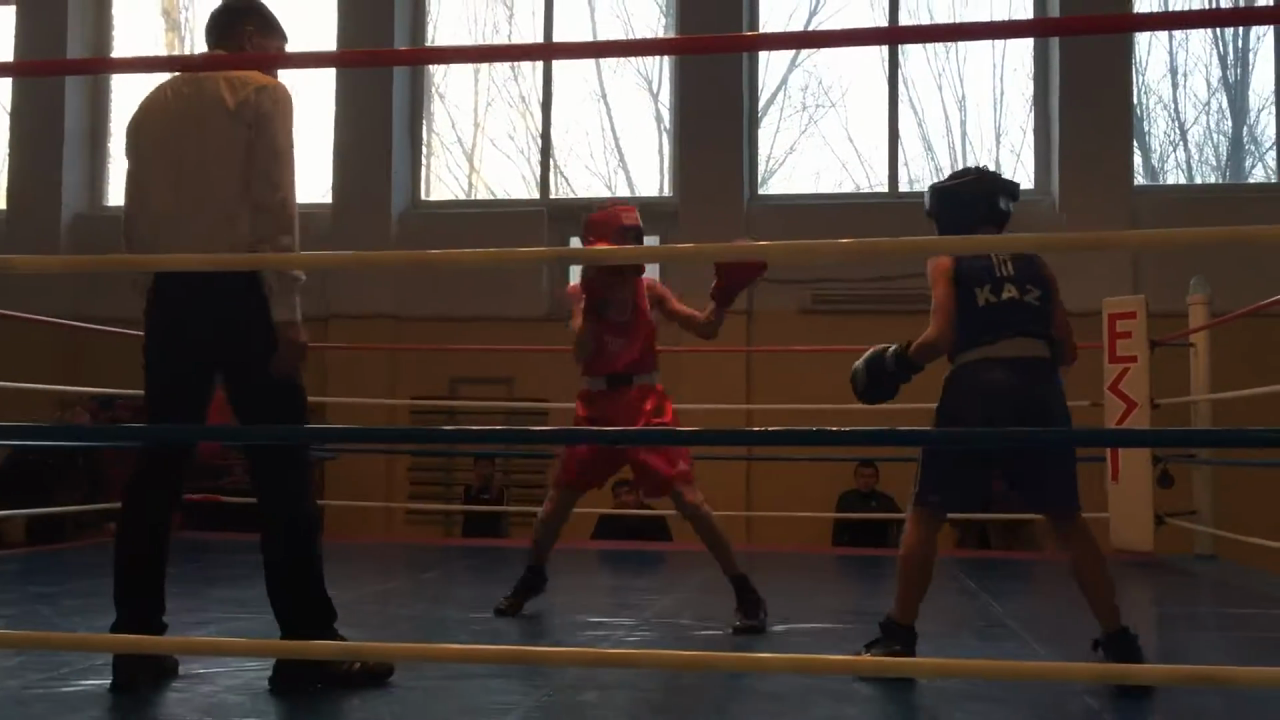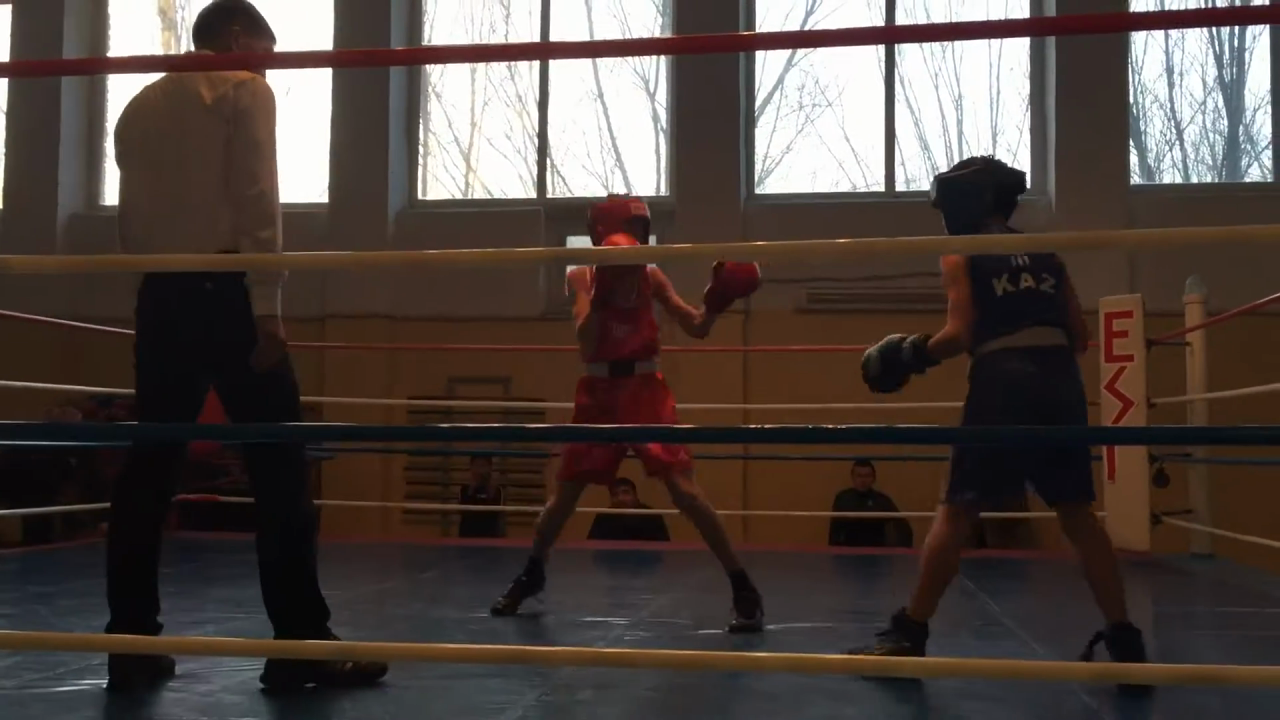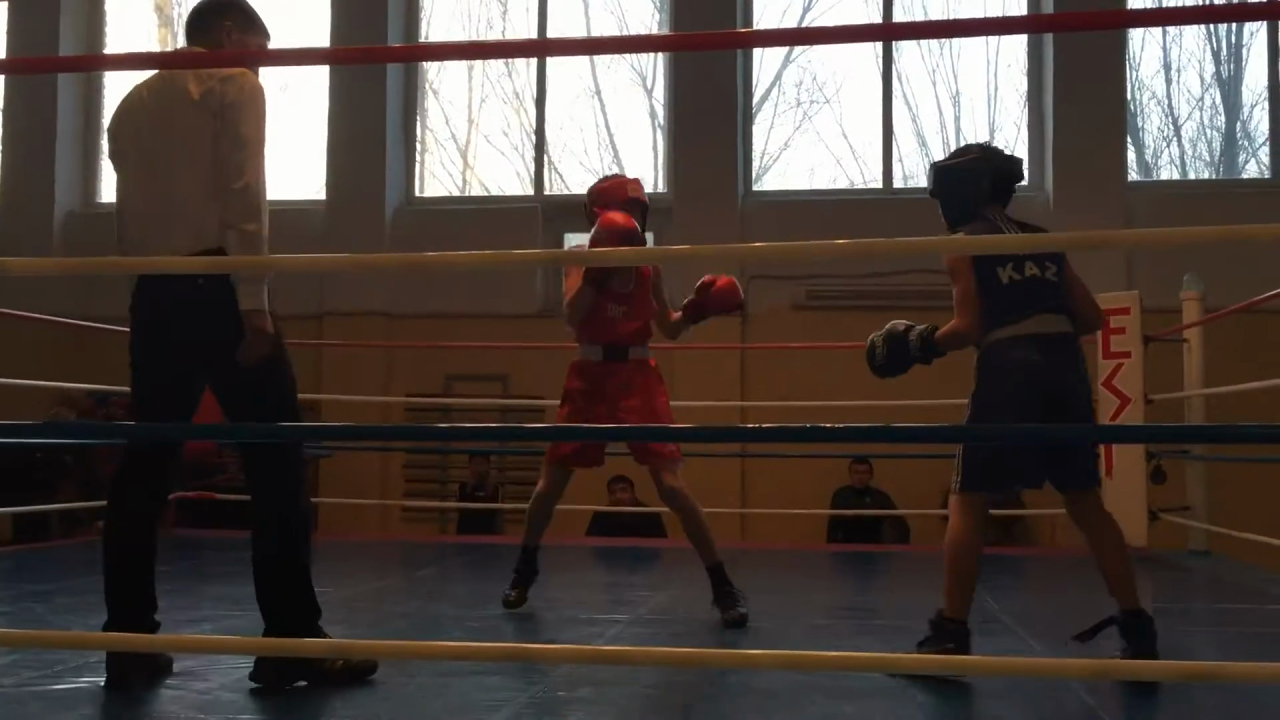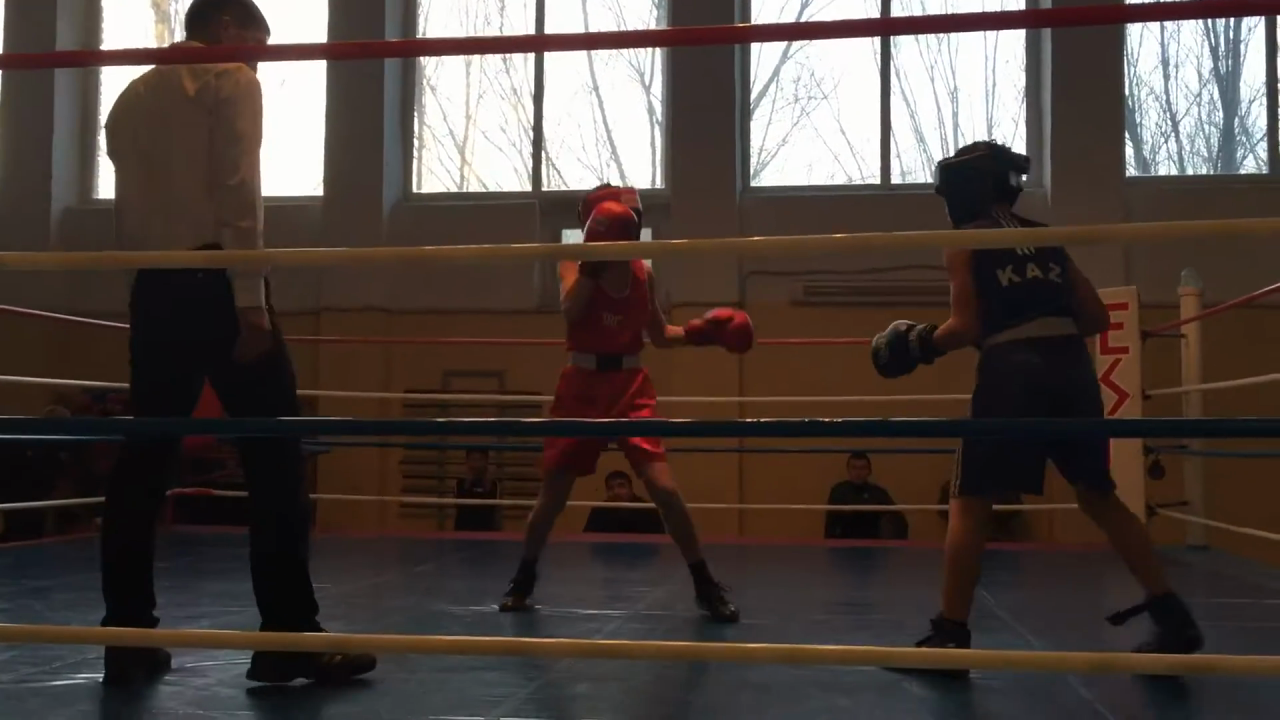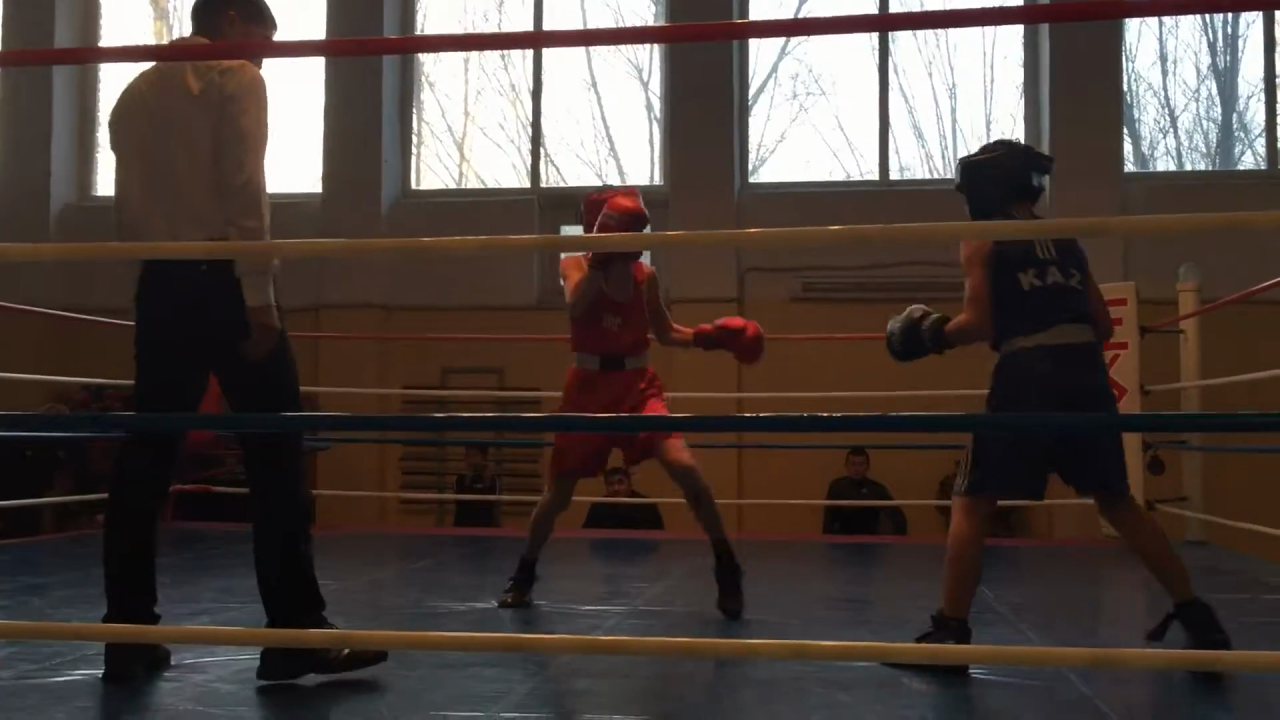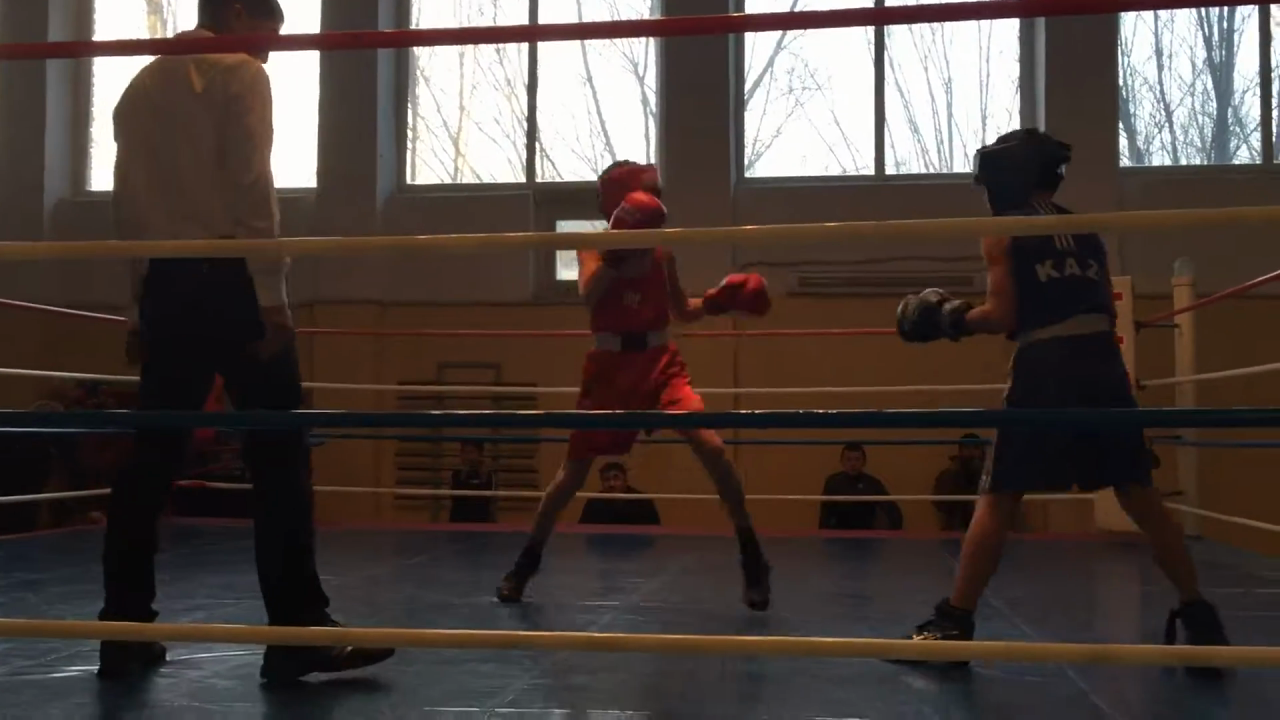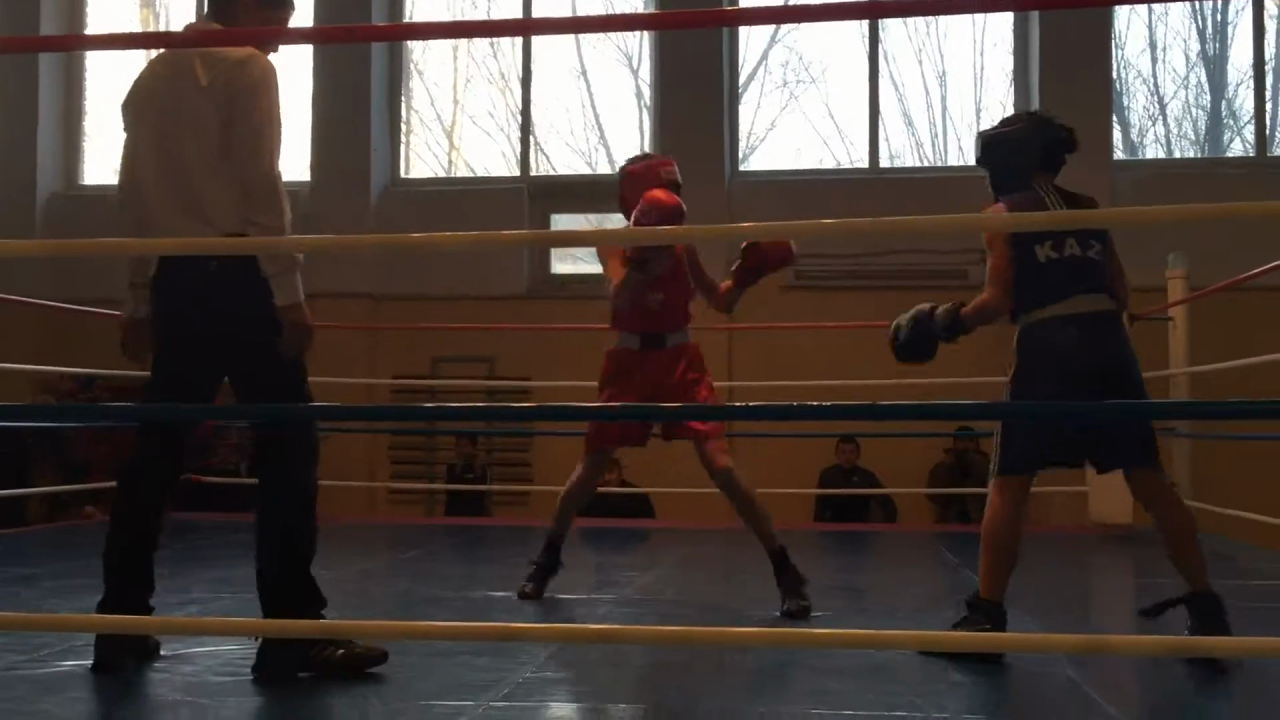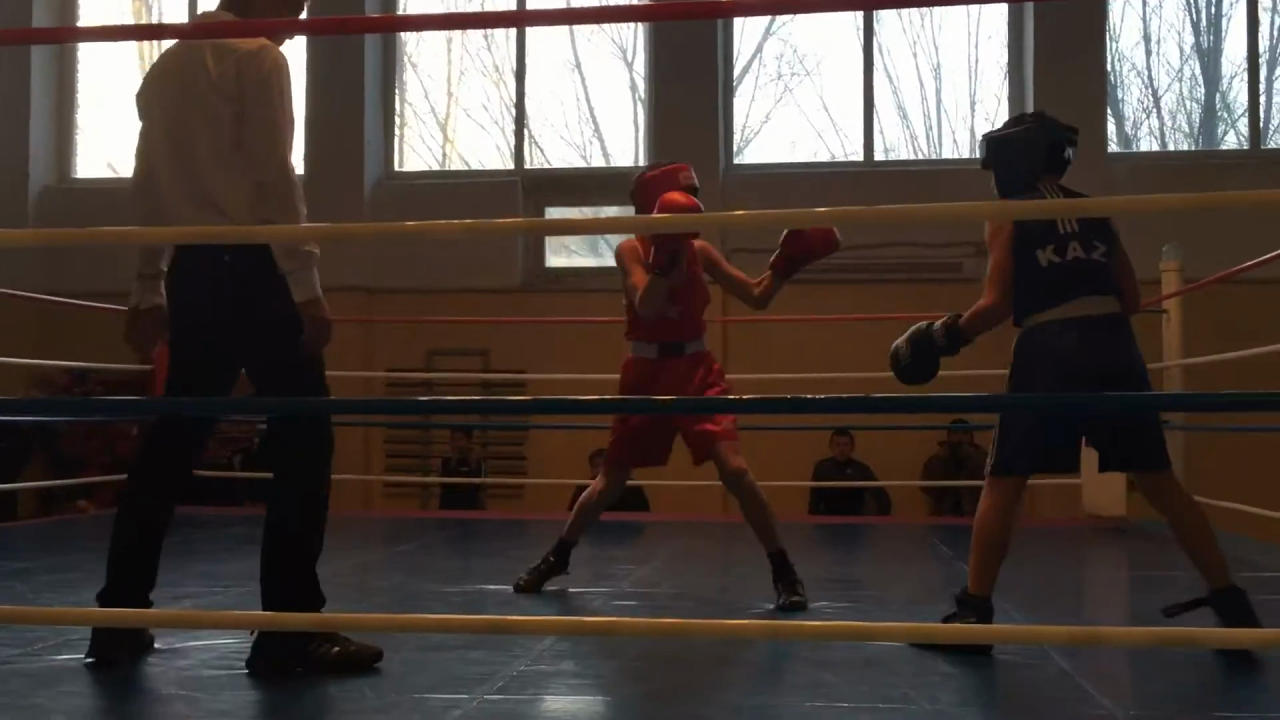
dt=0.1s
person 1, frame 1
left shoulder: (151, 107)
right shoulder: (261, 92)
left elbow: (136, 225)
right elbow: (274, 207)
right wrist: (286, 311)
left hip: (171, 297)
right hip: (239, 291)
left knee: (160, 466)
right knee: (282, 467)
left ankle: (136, 644)
right ankle: (309, 641)
person 1, frame 2
left shoulder: (138, 107)
right shoulder: (245, 90)
left elbow: (130, 227)
right elbow: (255, 201)
right wrist: (267, 307)
left hip: (160, 297)
right hip: (225, 290)
left knee: (150, 465)
right knee: (278, 464)
left ankle: (131, 644)
right ankle: (301, 641)
person 1, frame 3
left shoulder: (132, 105)
right shoulder: (233, 85)
left elbow: (129, 222)
right elbow: (242, 195)
right wrist: (253, 300)
left hip: (155, 294)
right hip: (216, 287)
left knee: (146, 463)
right knee: (275, 460)
left ankle: (129, 641)
right ankle: (291, 640)
person 1, frame 4
left shoulder: (130, 99)
right shoulder: (230, 80)
left elbow: (129, 218)
right elbow: (238, 192)
right wrist: (250, 296)
left hip: (154, 289)
right hip: (214, 283)
left knee: (144, 459)
right knee: (274, 455)
left ankle: (127, 637)
right ankle: (288, 636)
person 1, frame 5
left shoulder: (134, 94)
right shoulder: (233, 77)
left elbow: (127, 213)
right elbow: (242, 190)
right wrist: (259, 294)
left hip: (160, 284)
right hip: (221, 279)
left knee: (147, 456)
right knee: (275, 452)
left ankle: (128, 634)
right ankle: (296, 629)
person 1, frame 6
left shoulder: (139, 87)
right shoulder: (238, 72)
left elbow: (127, 208)
right elbow: (250, 190)
left wrist: (141, 304)
right wrist: (271, 294)
left hip: (166, 283)
right hip: (228, 278)
left knee: (153, 453)
right knee: (279, 451)
left ankle: (125, 630)
right ankle: (298, 629)
person 1, frame 7
left shoulder: (149, 80)
right shoulder: (244, 67)
left elbow: (133, 200)
right elbow: (259, 188)
left wrist: (138, 300)
right wrist: (287, 291)
left hip: (176, 281)
right hip: (235, 276)
left knee: (160, 448)
right knee: (287, 446)
left ankle: (123, 622)
right ankle: (293, 630)
person 1, frame 8
left shoulder: (165, 68)
right shoulder: (257, 56)
left elbow: (149, 189)
right elbow: (274, 181)
left wrist: (148, 290)
right wrist: (305, 285)
left hip: (195, 271)
right hip: (253, 269)
left knee: (173, 440)
right knee: (303, 441)
left ankle: (120, 614)
right ankle: (289, 626)
person 2, frame 1
left shoulder: (947, 261)
right shoulder: (1034, 262)
left elbow: (941, 337)
right elbow: (1065, 350)
left wrist: (898, 362)
left hip: (978, 390)
right hip: (1039, 390)
left knee: (928, 513)
right knee: (1067, 521)
left ankle: (896, 639)
right ankle: (1120, 644)
person 2, frame 2
left shoulder: (960, 254)
right shoulder: (1045, 253)
left elbow: (961, 332)
right elbow: (1079, 337)
left wrist: (912, 353)
left hip: (1002, 379)
right hip: (1061, 381)
left knee: (957, 511)
right knee: (1077, 514)
left ankle: (908, 633)
right ankle: (1123, 639)
person 2, frame 3
left shoulder: (962, 243)
right shoulder: (1043, 240)
left elbow: (967, 326)
right elbow: (1089, 318)
left wrist: (915, 345)
left hip: (1009, 370)
right hip: (1069, 367)
left knee: (969, 503)
right knee: (1083, 501)
left ankle: (949, 637)
right ankle: (1136, 627)
person 2, frame 4
left shoulder: (963, 243)
right shoulder: (1048, 239)
left elbow: (965, 326)
right elbow: (1097, 318)
left wrist: (918, 343)
left hip: (1011, 374)
right hip: (1071, 369)
left knee: (969, 504)
right knee: (1100, 498)
left ankle: (949, 636)
right ankle: (1171, 614)
person 2, frame 5
left shoulder: (983, 243)
right shoulder: (1067, 240)
left elbow: (977, 324)
right elbow: (1103, 326)
left wrist: (932, 333)
left hip: (1026, 377)
right hip: (1087, 375)
left knee: (972, 505)
right knee: (1119, 506)
left ankle: (949, 632)
right ankle: (1198, 620)
person 2, frame 6
left shoulder: (1003, 233)
right shoulder: (1086, 231)
left elbow: (1000, 316)
right elbow: (1107, 317)
left wrist: (947, 317)
left hip: (1046, 369)
right hip: (1105, 366)
left knee: (998, 501)
right knee: (1140, 496)
left ankle: (953, 623)
right ankle: (1200, 619)
person 2, frame 7
left shoulder: (1005, 215)
right shoulder: (1089, 210)
left elbow: (995, 302)
right elbow: (1119, 298)
left wrist: (938, 322)
left hip: (1048, 350)
right hip: (1109, 347)
left knee: (1009, 485)
right knee: (1149, 479)
left ankle: (986, 617)
right ankle: (1205, 606)
person 2, frame 8
left shoulder: (1006, 218)
right shoulder: (1097, 212)
left elbow: (996, 306)
right elbow: (1131, 299)
left wrist: (941, 336)
left hip: (1051, 353)
right hip: (1115, 349)
left knee: (1003, 485)
right knee: (1158, 482)
left ankle: (974, 612)
right ankle: (1230, 603)
person 3, frame 1
left shoulder: (648, 288)
right shoulder: (578, 292)
left elbow: (705, 328)
right elbow: (582, 357)
left wrist: (725, 293)
right wrist: (595, 303)
left hip: (646, 404)
right hip: (597, 406)
left knee: (689, 501)
right knee: (558, 503)
left ankle: (747, 594)
right ankle: (531, 579)
person 3, frame 2
left shoulder: (651, 278)
right shoulder: (581, 277)
left elbow: (697, 328)
right elbow: (586, 346)
left wrist: (717, 300)
right wrist: (602, 291)
left hip: (646, 393)
right hip: (597, 395)
left knee: (687, 493)
right knee: (563, 498)
left ankle: (744, 591)
right ankle: (531, 576)
person 3, frame 3
left shoulder: (648, 267)
right shoulder: (580, 263)
left elbow: (668, 325)
right elbow: (573, 315)
left wrist: (697, 306)
right wrist: (599, 267)
left hip: (639, 379)
right hip: (589, 380)
left knee: (671, 487)
right knee: (551, 480)
left ankle: (721, 584)
right ankle: (525, 568)
person 3, frame 4
left shoulder: (642, 274)
right shoulder: (574, 263)
left elbow: (661, 335)
right elbow: (569, 311)
left wrist: (703, 330)
right wrist: (594, 261)
left hip: (631, 387)
right hip: (581, 388)
left knee: (663, 487)
right knee: (553, 495)
left ankle: (704, 583)
right ankle: (524, 578)
person 3, frame 5
left shoulder: (644, 274)
right shoulder: (575, 264)
left elbow: (668, 333)
right elbow: (575, 309)
left wrist: (711, 334)
right wrist: (601, 257)
left hip: (640, 384)
right hip: (589, 388)
left knee: (683, 465)
right knee: (557, 493)
left ankle: (726, 566)
right ankle: (525, 573)
person 3, frame 6
left shoulder: (662, 252)
right shoulder: (594, 248)
left elbow: (683, 309)
right elbow: (589, 296)
left wrist: (719, 298)
right wrist: (618, 248)
left hip: (661, 364)
right hip: (609, 368)
left knee: (712, 448)
right knee: (572, 475)
left ankle: (750, 554)
right ankle: (527, 561)
person 3, frame 7
left shoulder: (682, 247)
right shoulder: (614, 245)
left elbow: (724, 301)
right elbow: (621, 298)
left wrist: (748, 268)
right wrist: (642, 245)
left hip: (681, 365)
right hip: (629, 366)
left knee: (721, 468)
right knee: (589, 471)
left ankle: (786, 572)
right ankle: (548, 559)
person 3, frame 8
left shoulder: (701, 251)
right shoulder: (631, 250)
left elbow: (755, 298)
right elbow: (648, 307)
left wrist: (786, 265)
right wrist: (664, 254)
left hip: (696, 372)
right hip: (646, 375)
left knee: (734, 468)
right knee: (609, 484)
left ankle: (784, 572)
right ankle: (557, 556)
